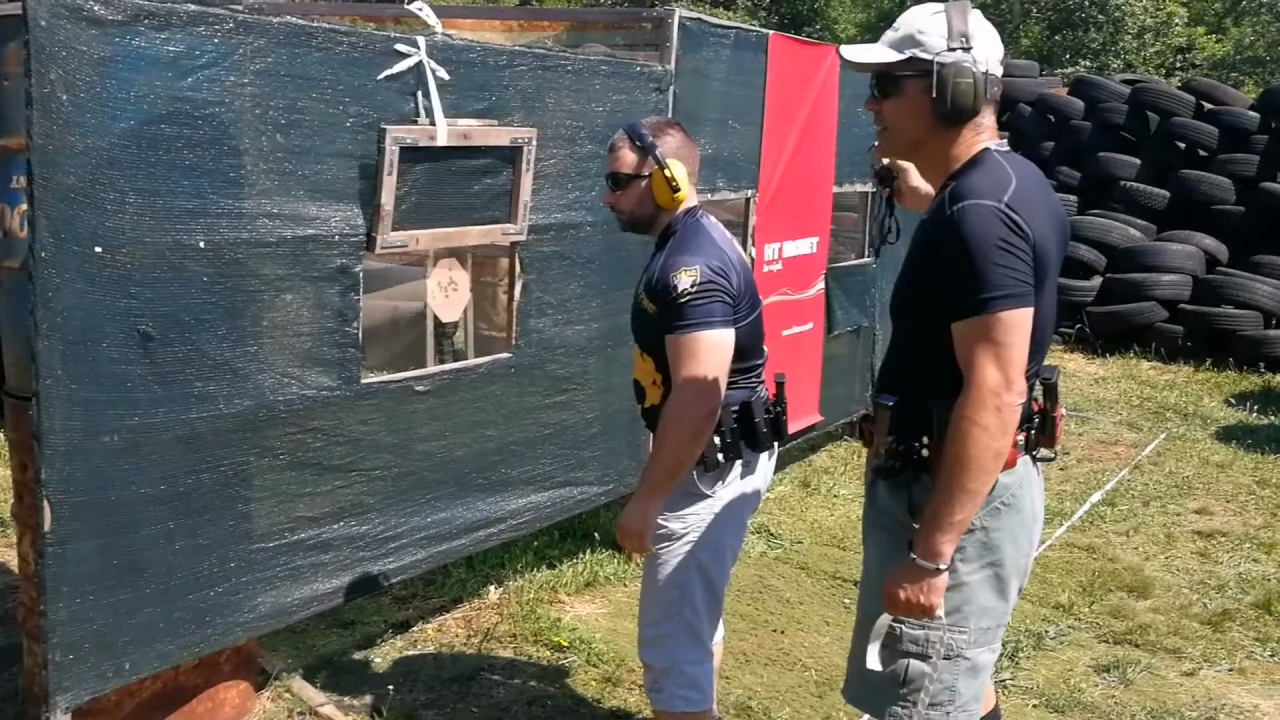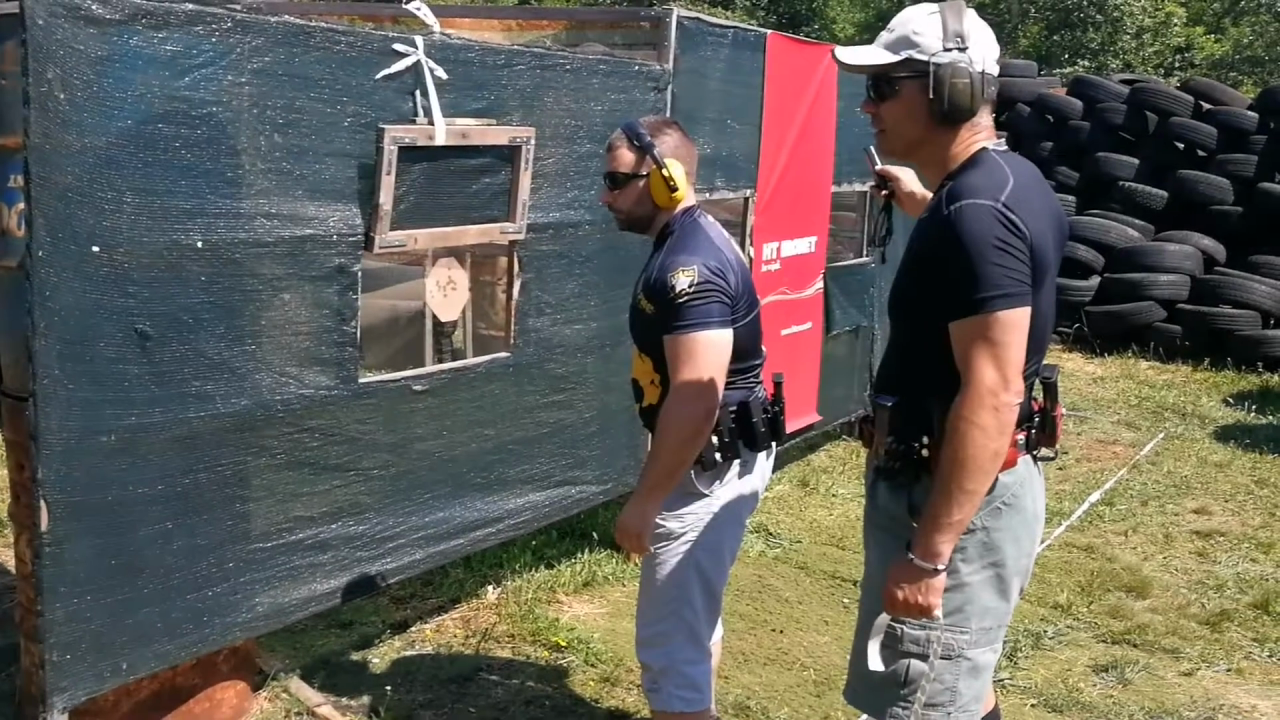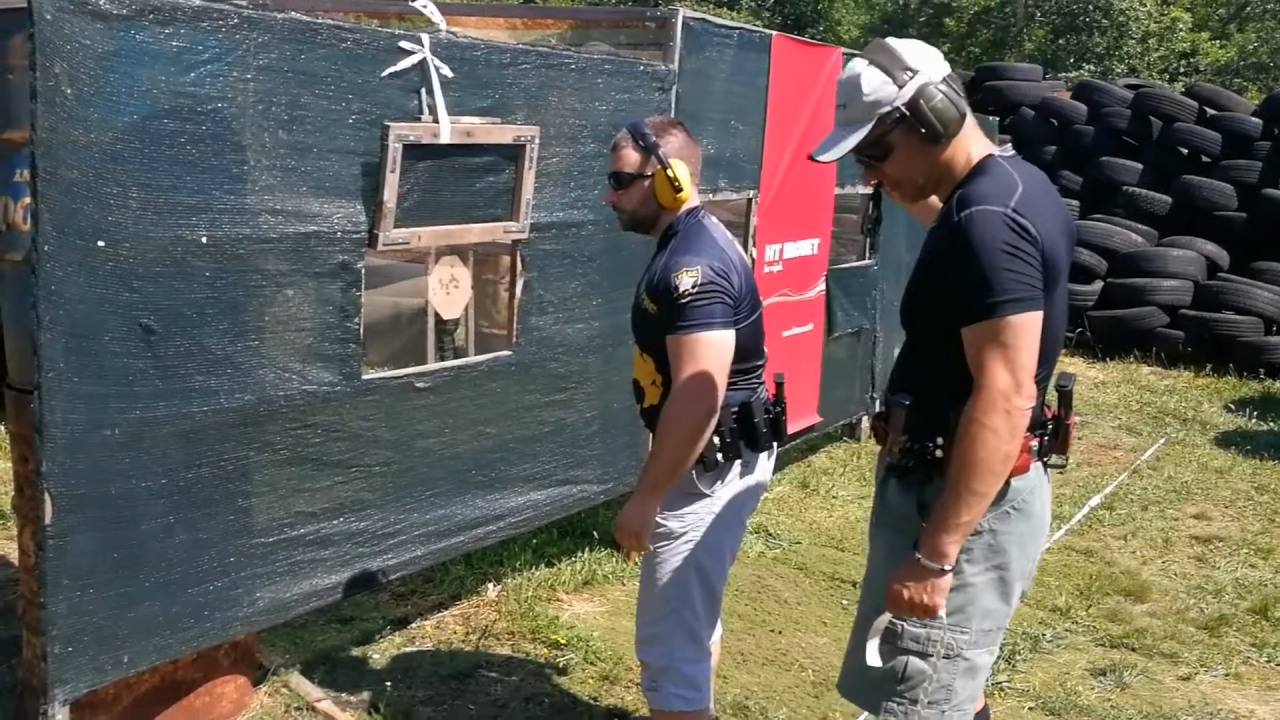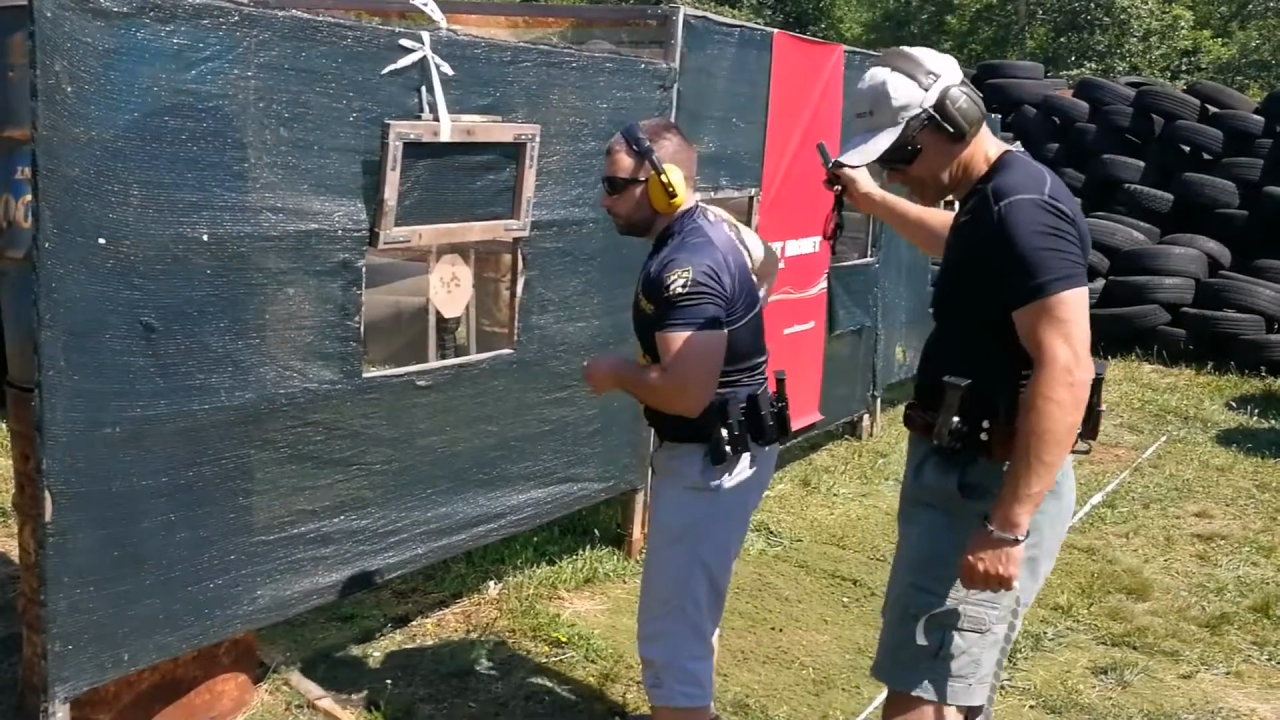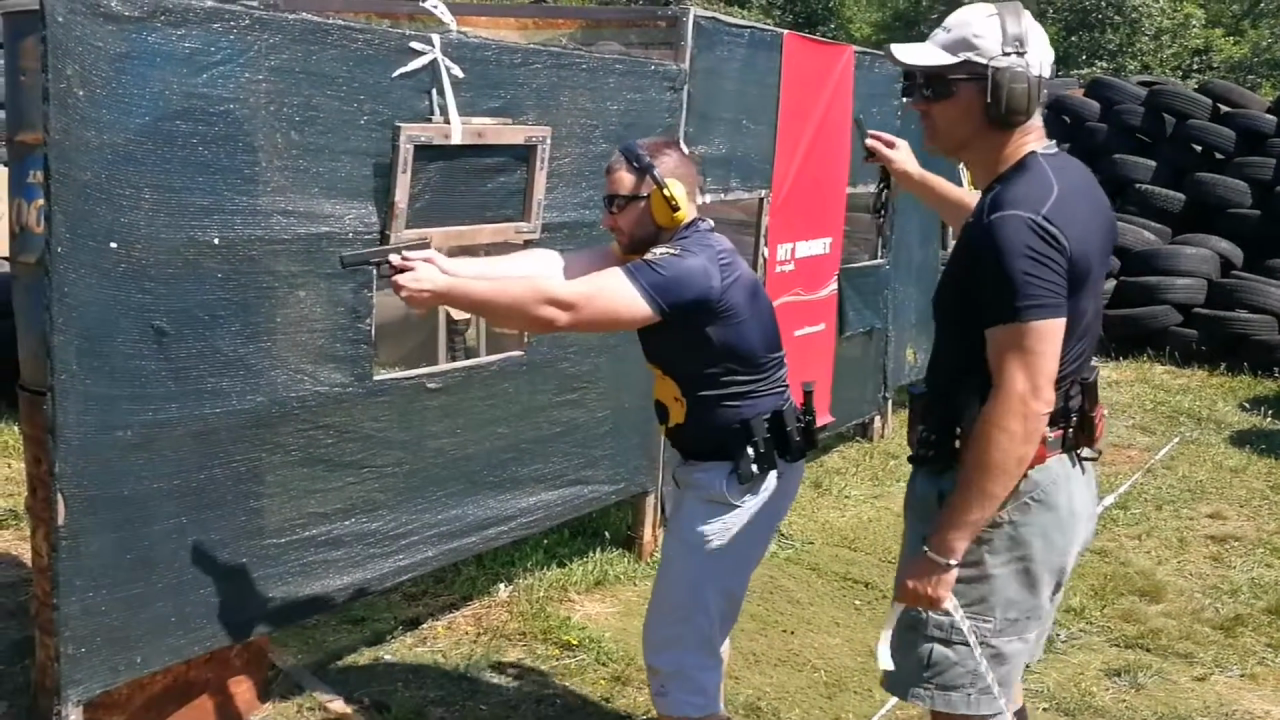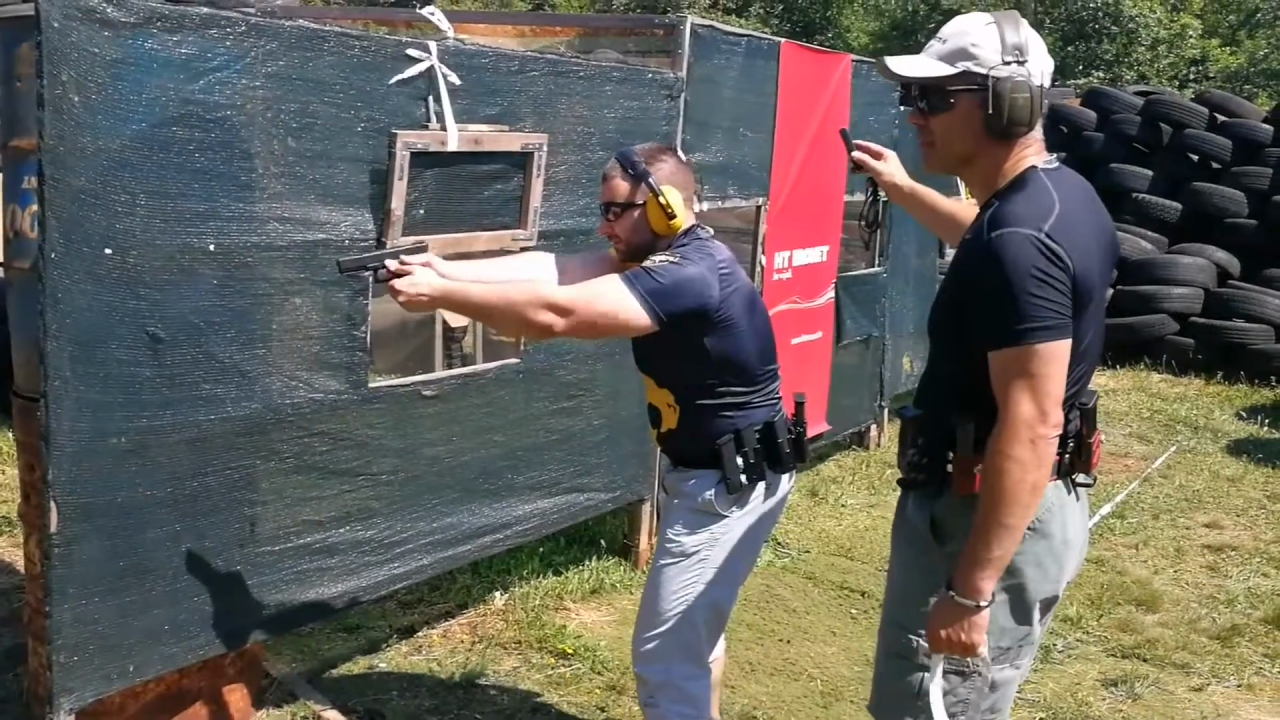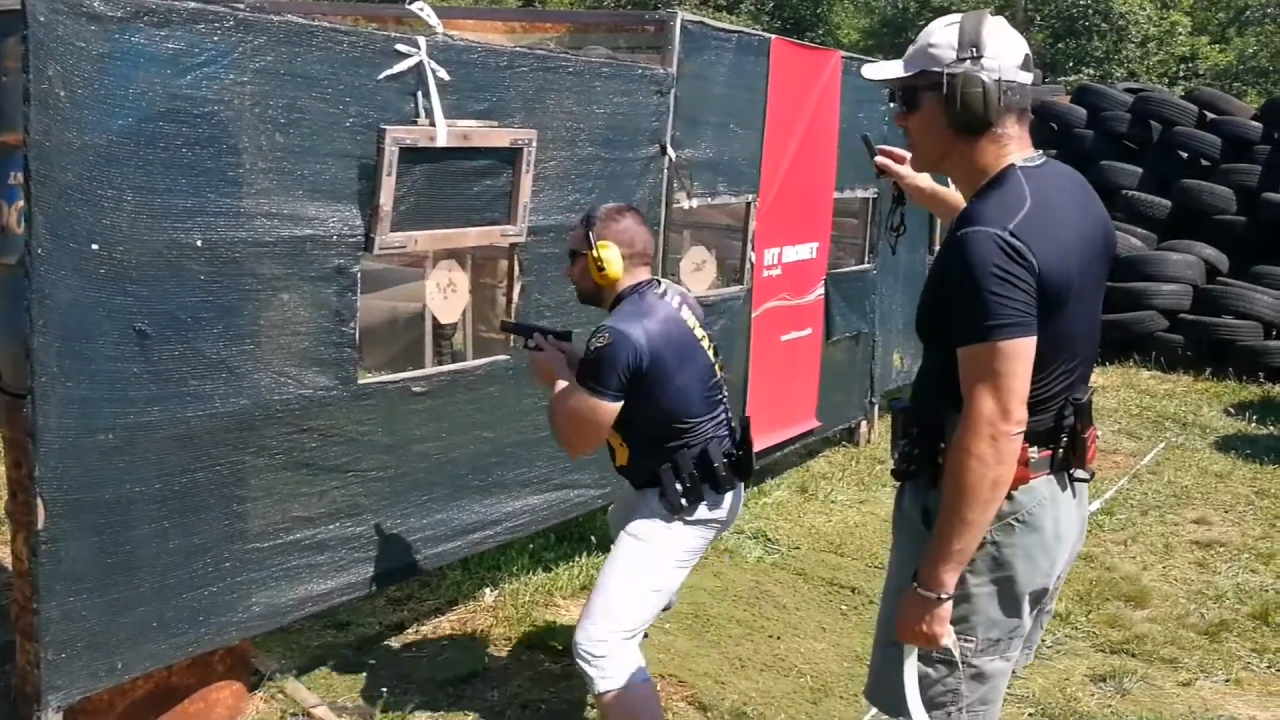
dt=0.7s
person 1, frame 1
left shoulder: (977, 210)
right shoulder: (1007, 180)
left elbow: (996, 394)
left wrist: (930, 553)
right wrist: (924, 200)
left hip: (953, 497)
right hip: (961, 484)
person 1, frame 2
left shoulder: (974, 211)
right shoulder: (1005, 180)
left elbow: (993, 394)
left wrist: (928, 552)
right wrist: (923, 206)
left hip: (952, 498)
right hip: (959, 484)
person 1, frame 3
left shoulder: (988, 220)
right shoulder: (1012, 184)
left elbow: (1005, 398)
left wrist: (936, 554)
right wrist: (919, 201)
left hip: (962, 499)
right hip: (953, 485)
person 1, frame 4
left shoulder: (1022, 210)
right shoulder: (993, 198)
left elbow: (1065, 373)
left wrist: (1007, 527)
right wrist: (875, 201)
left hip: (989, 482)
right hip: (961, 469)
person 1, frame 5
left shoulder: (1018, 219)
right shoulder: (1062, 178)
left elbow: (1022, 401)
left wrist: (941, 547)
right wrist: (916, 180)
left hip: (1004, 495)
right hip: (1044, 479)
person 1, frame 6
left shoulder: (1020, 239)
right shoulder: (1063, 193)
left elbow: (1030, 428)
left wrist: (970, 590)
right wrist: (904, 190)
left hip: (988, 514)
right hip: (1032, 506)
person 1, frame 7
left shoulder: (986, 241)
right shoulder: (1066, 188)
left elbow: (995, 423)
left wrist: (933, 581)
right wrist: (930, 192)
left hip: (989, 509)
right hip: (1053, 493)
person 2, frame 1
left shoulder: (691, 264)
right shoulder: (690, 243)
left elbow: (698, 399)
left wrist: (646, 499)
right wrist: (657, 483)
left hip: (709, 466)
right hip: (711, 458)
left knee: (672, 635)
right knee: (695, 612)
person 2, frame 2
left shoulder: (689, 265)
right shoulder: (688, 242)
left elbow: (696, 399)
left wrist: (644, 501)
right wrist: (656, 485)
left hip: (708, 466)
right hip: (710, 459)
left knee: (670, 639)
right knee: (694, 613)
person 2, frame 3
left shoulder: (693, 265)
right shoulder: (691, 242)
left elbow: (697, 399)
left wrist: (644, 499)
left hip: (709, 467)
right hip: (707, 460)
left knee: (669, 637)
right knee: (692, 614)
person 2, frame 4
left shoulder: (688, 264)
right shoulder: (703, 230)
left elbow: (685, 391)
left wrist: (616, 373)
left hip: (710, 459)
right hip: (713, 451)
left knee: (672, 630)
right knee: (690, 606)
person 2, frame 5
left shoulder: (689, 267)
right shoulder: (665, 249)
left elbow: (559, 308)
right elbow: (556, 266)
left wrist: (442, 291)
right wrist: (448, 267)
left hip: (742, 473)
right hip: (711, 462)
left knee: (677, 640)
right knee: (699, 610)
person 2, frame 6
left shoulder: (688, 275)
right shoulder: (667, 257)
left elbow: (555, 312)
right elbow: (555, 270)
left wrist: (439, 295)
right wrist: (447, 271)
left hip: (730, 484)
right hip: (706, 472)
left knee: (666, 652)
right knee: (694, 619)
person 2, frame 7
left shoulder: (622, 337)
right shoulder: (665, 299)
left elbow: (575, 438)
left wrist: (558, 377)
right wrist: (580, 367)
left hip: (683, 506)
right hip: (683, 486)
left knee: (600, 643)
right knee: (623, 523)
right ankle: (651, 594)
